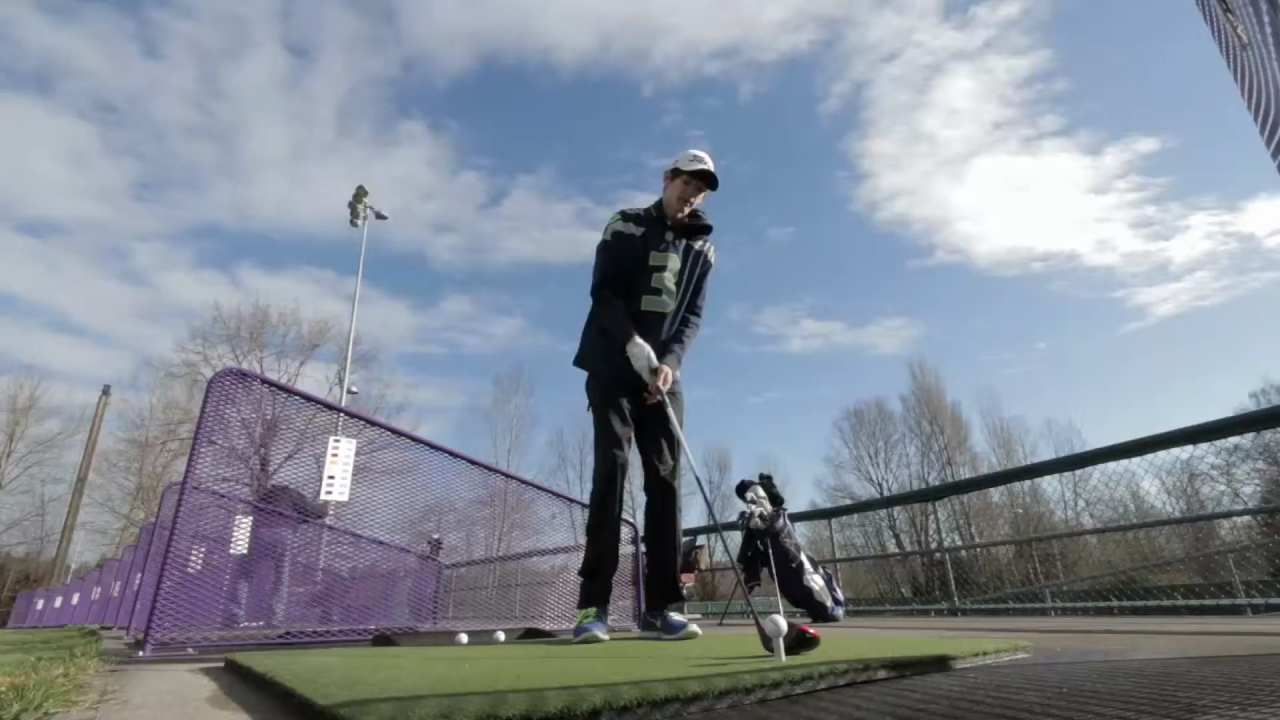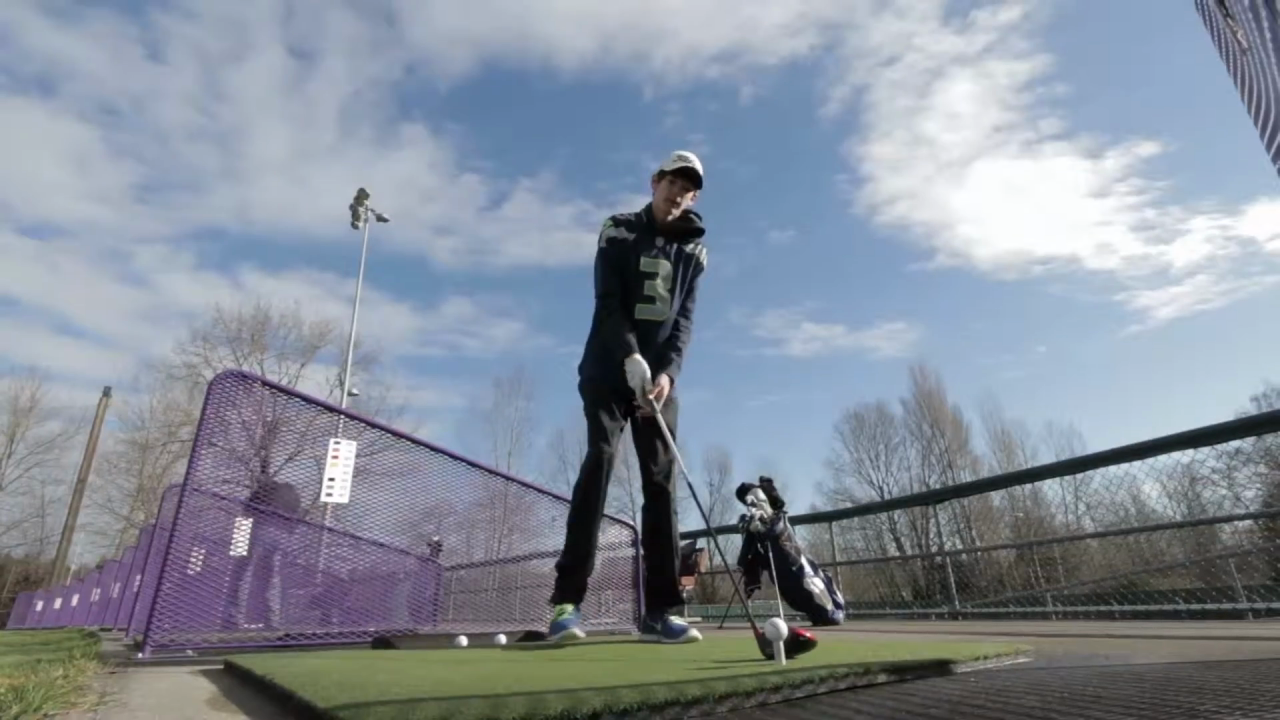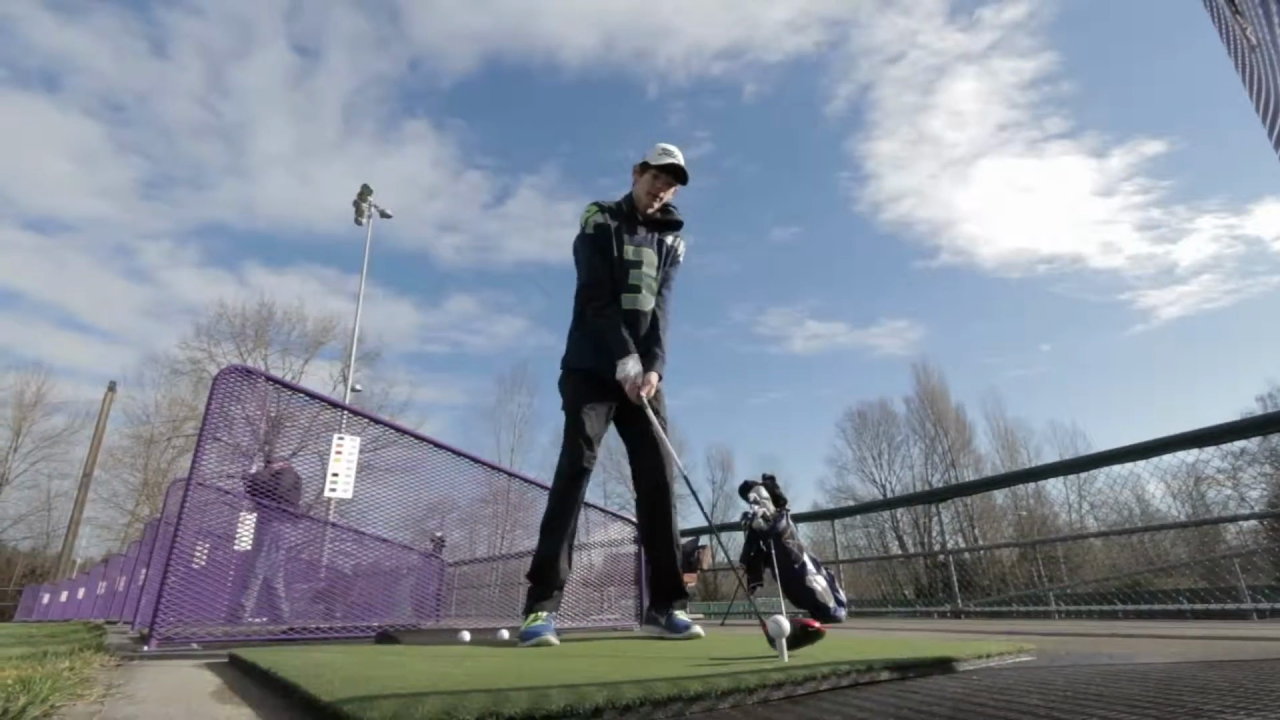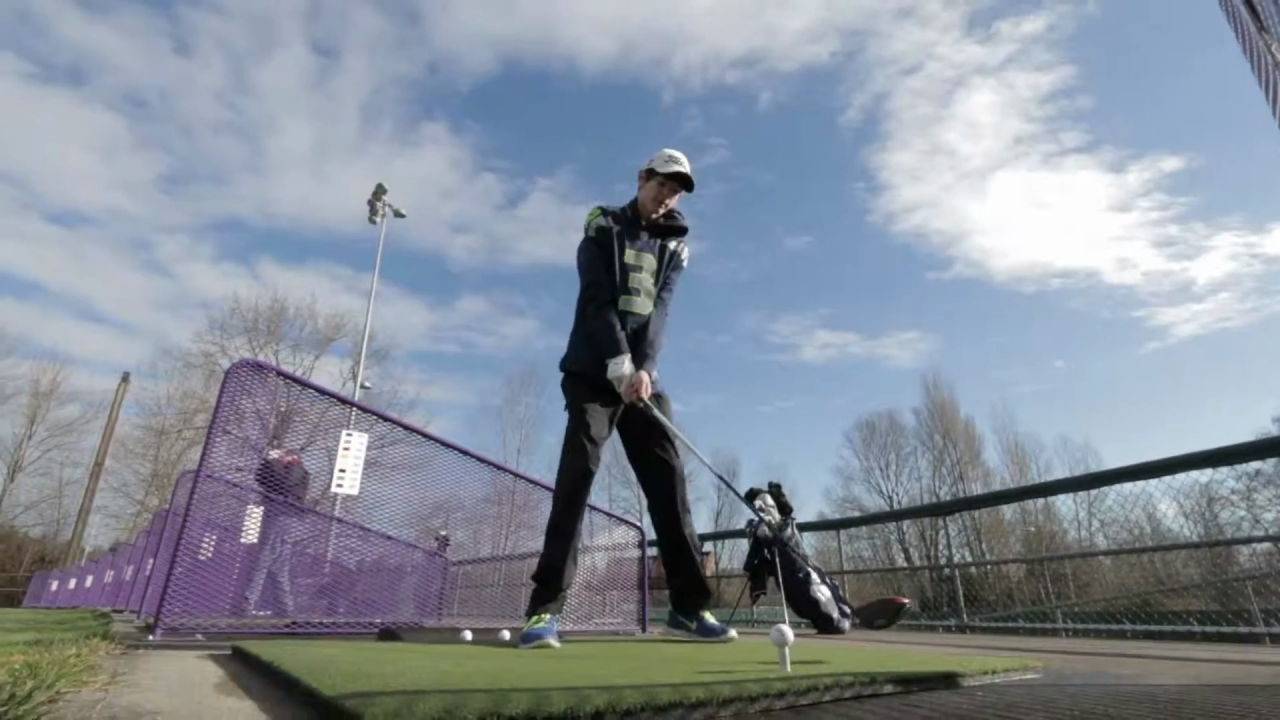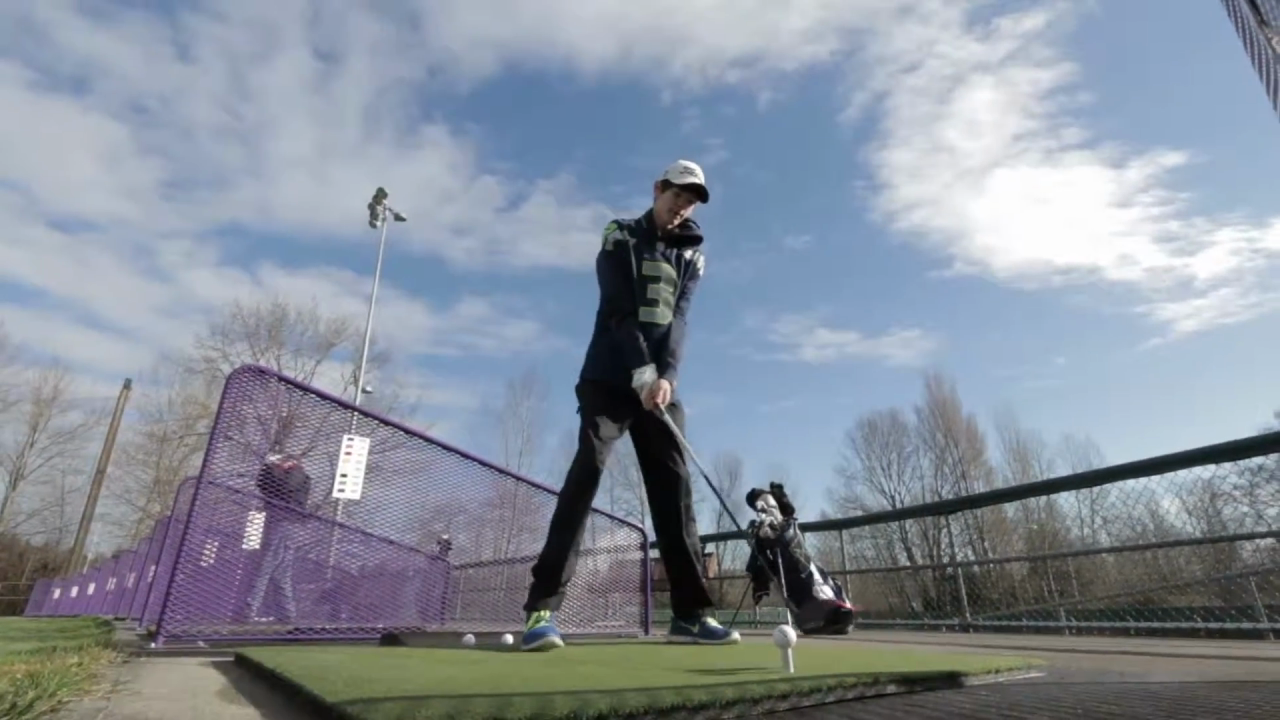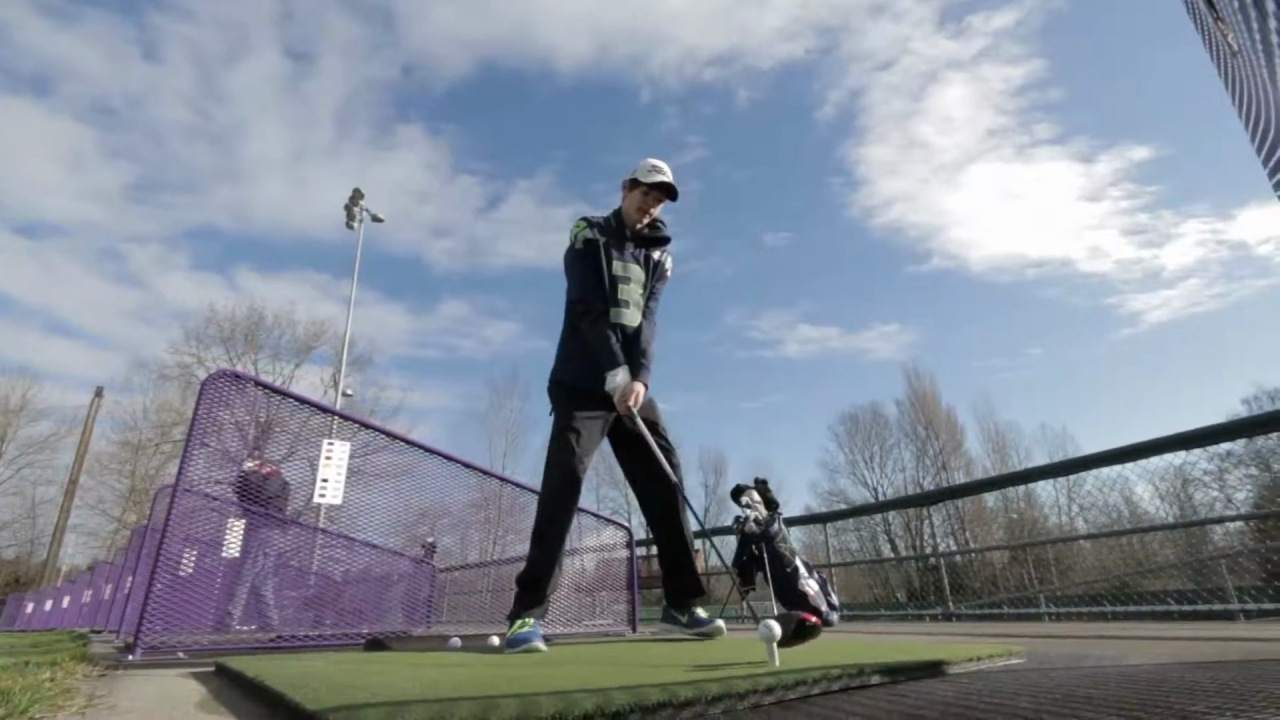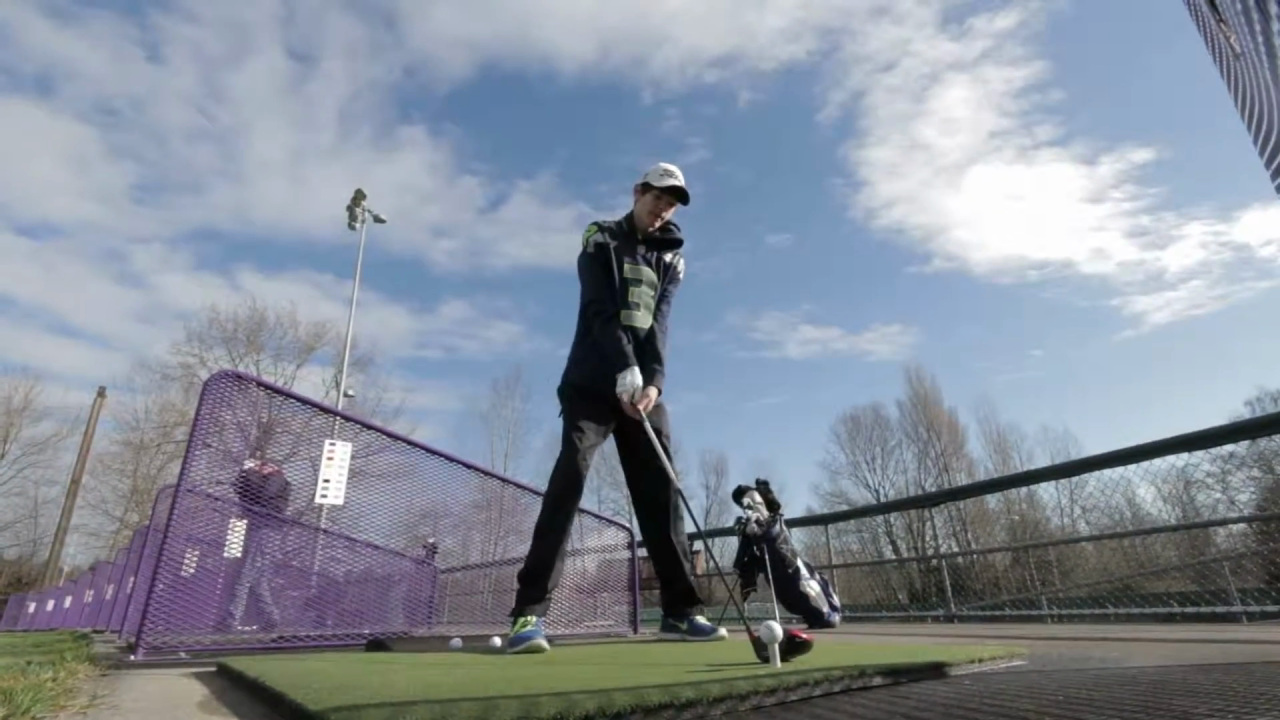
dt=0.3s
person 1, frame 1
left shoulder: (701, 248)
right shoulder: (626, 226)
left elbow: (692, 315)
right elbow: (604, 293)
left wrist: (670, 361)
right wrist: (634, 343)
left hip: (664, 375)
right hip: (613, 369)
left knee: (665, 479)
right knee: (611, 466)
left ankle: (660, 606)
right ankle: (593, 604)
person 1, frame 2
left shoulder: (693, 250)
right shoulder: (619, 232)
left elbow: (684, 320)
right elbow: (608, 303)
left wrist: (667, 373)
right wrist: (631, 358)
left hip: (660, 381)
right hip: (608, 374)
left knee: (661, 483)
right knee: (599, 463)
left ankle: (660, 609)
right ankle: (569, 599)
person 1, frame 3
left shoulder: (670, 240)
right shoulder: (600, 220)
left elbow: (661, 307)
right elbow: (598, 296)
left wrist: (654, 368)
right wrist: (626, 360)
left hip: (642, 373)
right hip: (592, 369)
left knee: (657, 477)
right knee: (576, 467)
left ankle: (665, 602)
right ankle: (541, 606)
person 1, frame 4
left shoulder: (674, 246)
right shoulder: (603, 225)
left elbow: (658, 309)
right elbow: (597, 298)
left wrist: (645, 368)
right wrist: (619, 362)
left hip: (642, 375)
right hip: (593, 372)
left knee: (667, 478)
right knee: (578, 471)
left ankle: (689, 604)
right ankle: (546, 608)
person 1, frame 5
left shoulder: (691, 255)
right shoulder: (620, 238)
left elbow: (678, 320)
right elbow: (619, 310)
left wrist: (666, 377)
right wrist: (643, 372)
left hip: (661, 384)
right hip: (609, 380)
left knee: (674, 488)
right knee: (588, 469)
left ankle: (690, 611)
right ankle: (542, 607)
person 1, frame 6
left shoulder: (658, 255)
right shoulder: (589, 236)
left elbow: (647, 319)
right elbow: (590, 311)
left wrist: (639, 378)
right wrist: (615, 374)
left hip: (633, 384)
right hip: (582, 382)
left knee: (664, 478)
right knee: (565, 477)
left ankle: (681, 601)
right ankle: (527, 614)
person 1, frame 7
left shoulder: (671, 258)
right shoulder: (600, 239)
left elbow: (659, 323)
right elbow: (602, 313)
left wrist: (653, 383)
right wrist: (628, 377)
left hip: (644, 388)
right hip: (592, 383)
left knee: (660, 489)
right knee: (570, 475)
left ankle: (680, 609)
right ankle: (529, 611)
